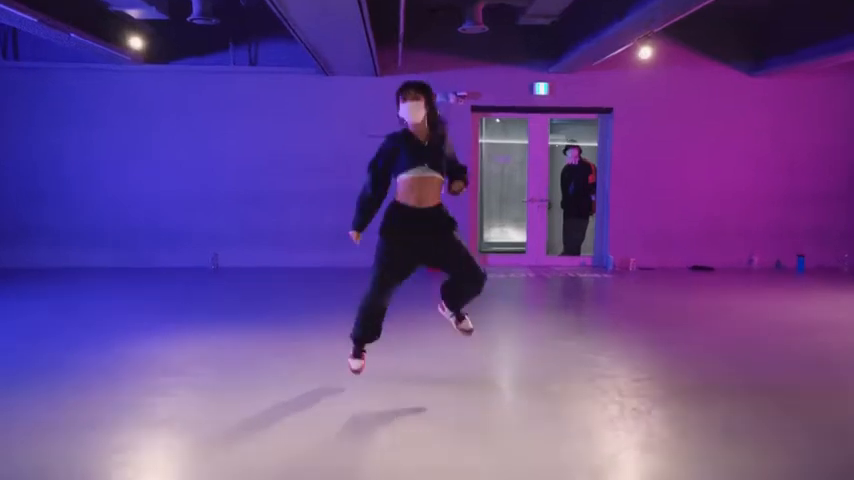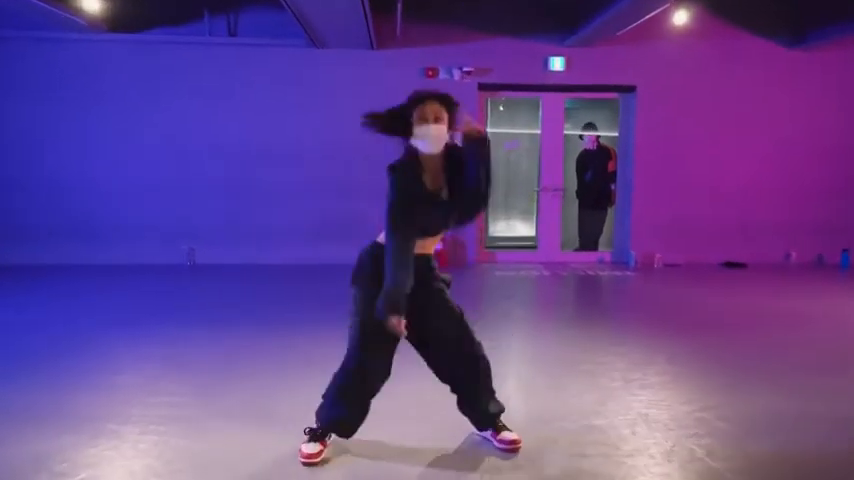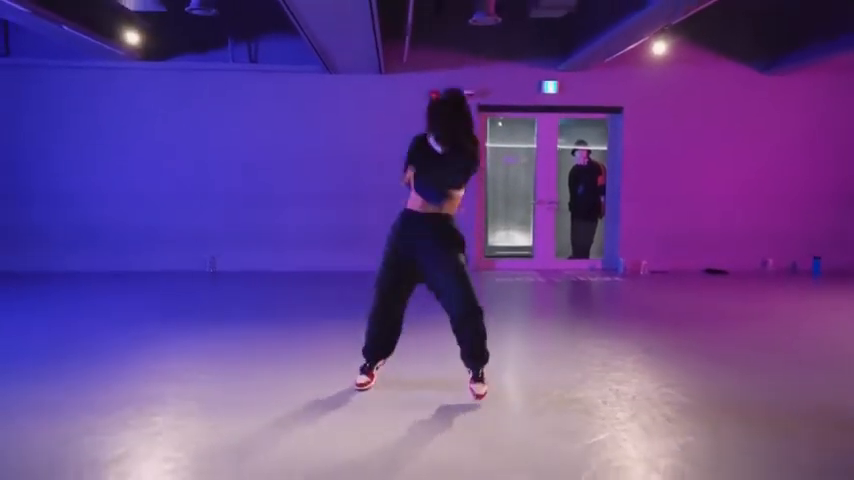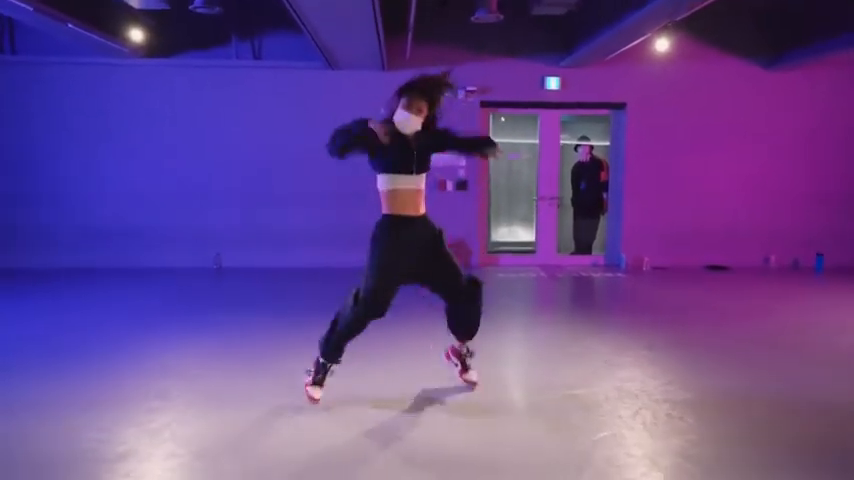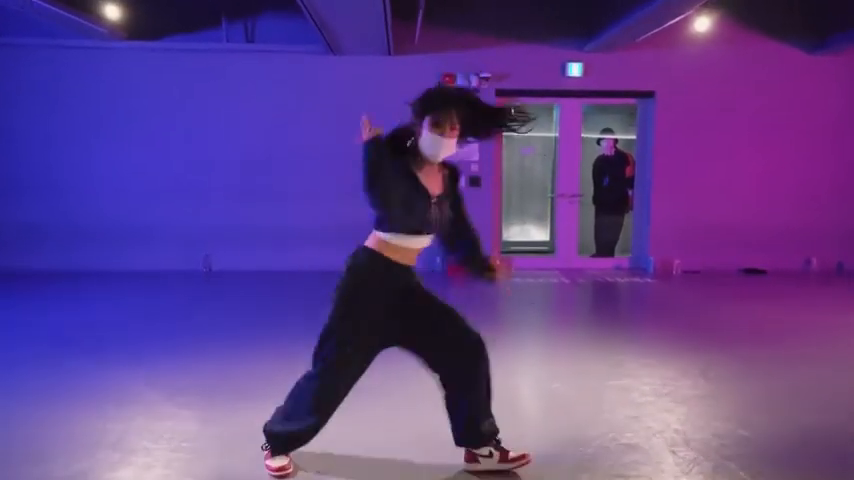
dt=0.7s
person 1, frame 1
left shoulder: (439, 136)
right shoulder: (395, 142)
left elbow: (453, 164)
right elbow: (376, 183)
left wrist: (458, 179)
right wrist: (360, 223)
left hip: (435, 221)
right hip: (401, 222)
left knee: (473, 277)
right knee: (380, 286)
left ankle: (451, 305)
right ankle: (361, 342)
person 1, frame 2
left shoulder: (458, 167)
right shoulder: (402, 174)
left elbow: (472, 205)
right elbow: (399, 239)
left wrist: (477, 145)
right wrist: (393, 303)
left hip: (423, 274)
right hip: (380, 273)
left knee: (465, 356)
right knee: (366, 363)
left ankle: (487, 421)
right ankle: (325, 427)
person 1, frame 3
left shoulder: (464, 152)
right shoulder: (419, 148)
left elbow: (455, 171)
right elbow: (426, 187)
left hip: (441, 236)
right hip: (407, 232)
left knee: (464, 304)
right knee: (385, 302)
left ankle: (476, 369)
right ankle: (372, 362)
person 1, frame 4
left shoulder: (426, 138)
right shoulder: (378, 135)
left elbow: (458, 142)
right elbow: (337, 145)
left wrist: (483, 146)
right wrist: (368, 131)
left hip: (424, 230)
right hip: (392, 231)
left knee: (464, 292)
right knee: (369, 300)
left ankle: (460, 348)
right ankle: (324, 361)
person 1, frame 5
left shoulder: (450, 180)
right shoulder: (396, 161)
left elbow: (461, 238)
right elbow: (393, 215)
left wrist: (484, 265)
left hip: (402, 283)
right hip: (371, 277)
left knee: (467, 352)
right knee: (335, 367)
left ankle: (481, 446)
right ankle: (279, 440)
person 2, frame 1
left shoulder: (587, 166)
right shoulder: (566, 168)
left elbow: (592, 187)
right elbow: (564, 187)
left wrist: (591, 205)
left hip: (582, 208)
right hip: (569, 207)
left knee: (577, 235)
right knee: (568, 236)
left ankle: (573, 255)
right ankle: (569, 255)
person 2, frame 2
left shoulder: (607, 152)
right shoulder: (583, 155)
left elbow: (612, 177)
left wrist: (612, 195)
left hip: (600, 199)
right hip: (585, 198)
left knee: (595, 229)
right knee: (584, 231)
left ankle: (590, 251)
right ankle: (585, 250)
person 2, frame 3
left shoulder: (597, 168)
right shoulder: (574, 170)
left elbow: (602, 190)
right elbow: (572, 189)
left wrist: (602, 208)
left hip: (591, 210)
right hip: (577, 209)
left knee: (585, 239)
right knee: (576, 239)
left ankle: (582, 258)
right ankle: (577, 258)
person 2, frame 4
left shoulder: (599, 164)
right shoulder: (577, 166)
left elbow: (604, 187)
left wrist: (604, 204)
right wrist: (575, 200)
left hip: (593, 206)
right hip: (580, 206)
left knee: (588, 234)
right knee: (579, 234)
left ankle: (584, 254)
right ankle: (580, 254)
person 2, frame 5
left shoulder: (624, 158)
right shoulder: (599, 161)
left elbow: (630, 182)
left wrist: (629, 201)
right wrist: (596, 199)
left hip: (617, 204)
right hip: (602, 203)
left knee: (611, 234)
right knee: (600, 235)
left ankle: (605, 256)
right ankle: (602, 256)
